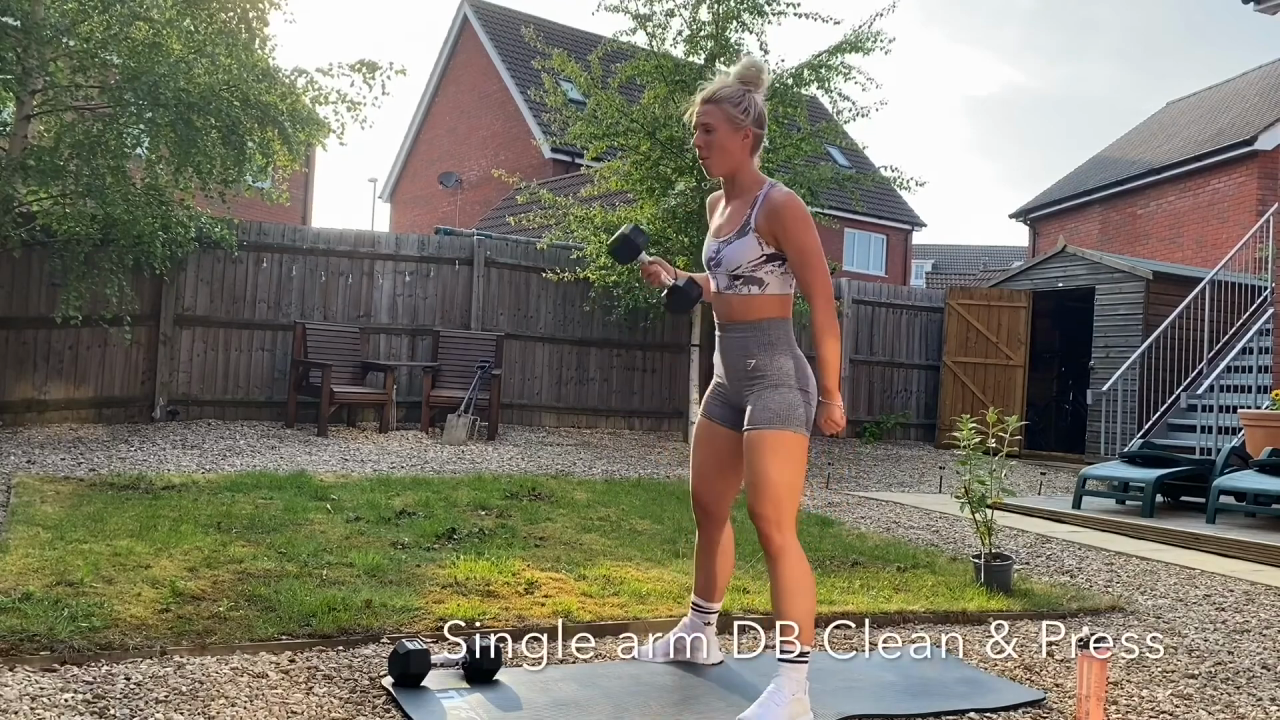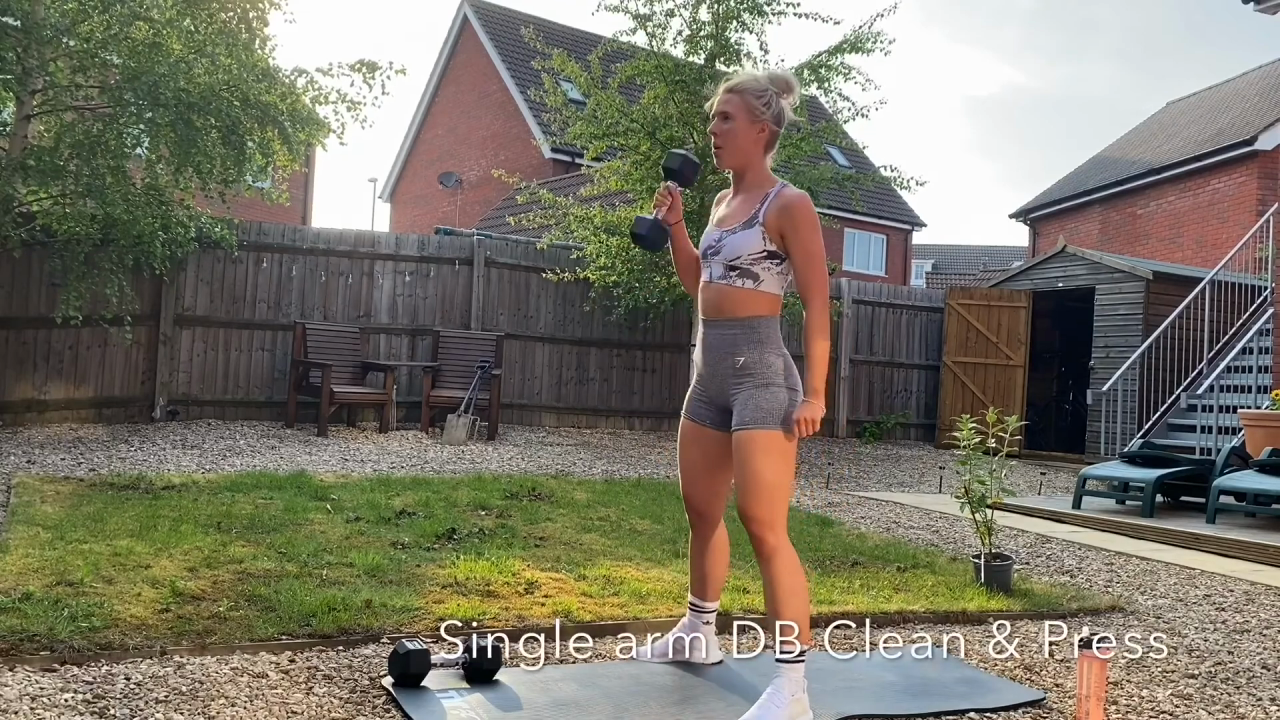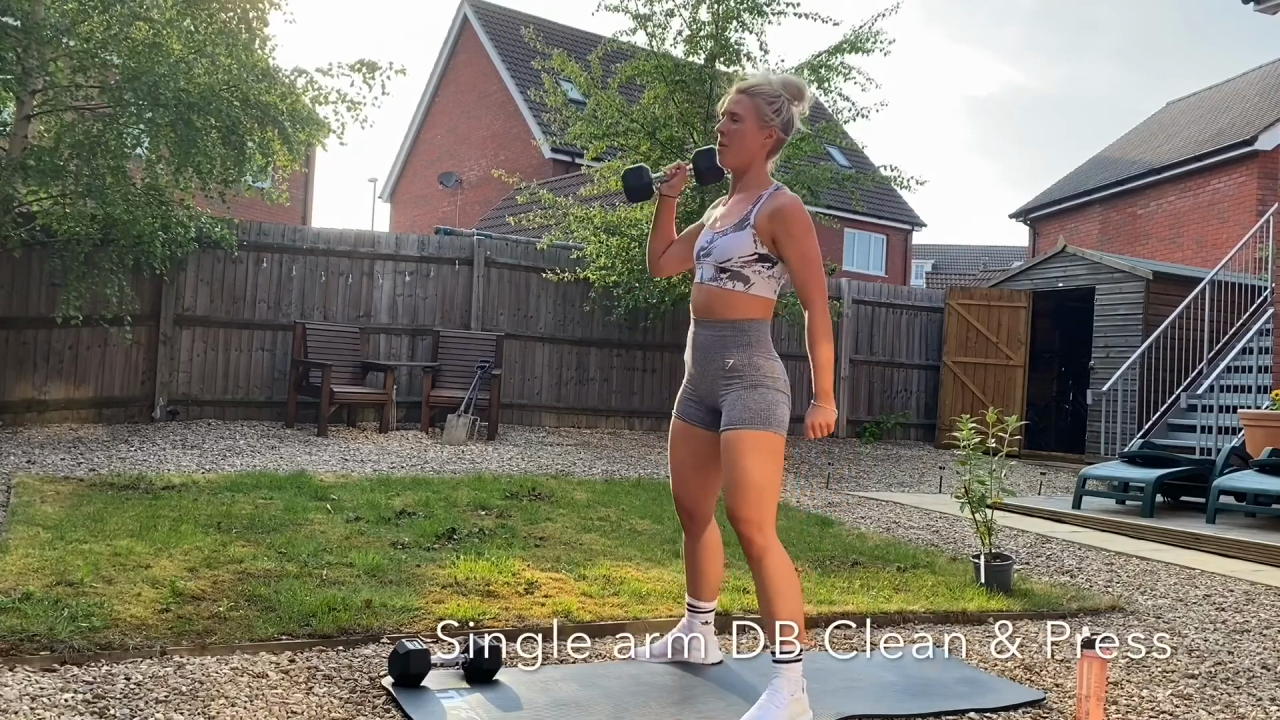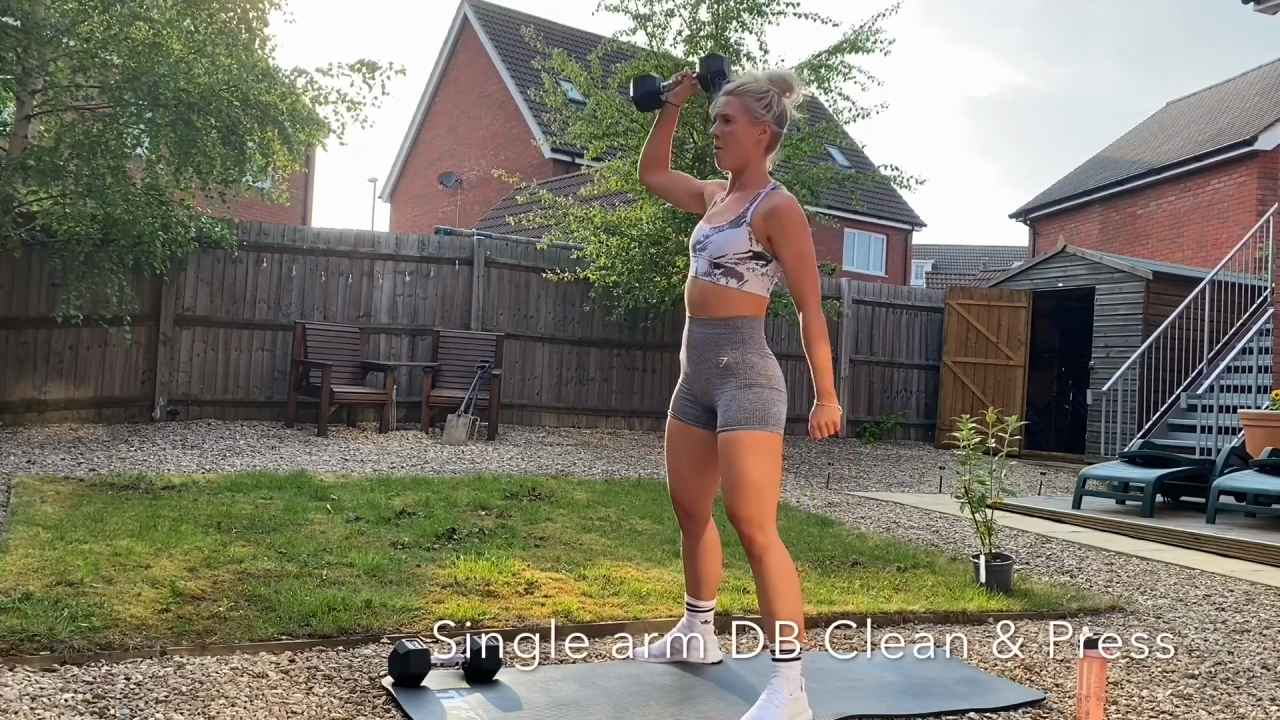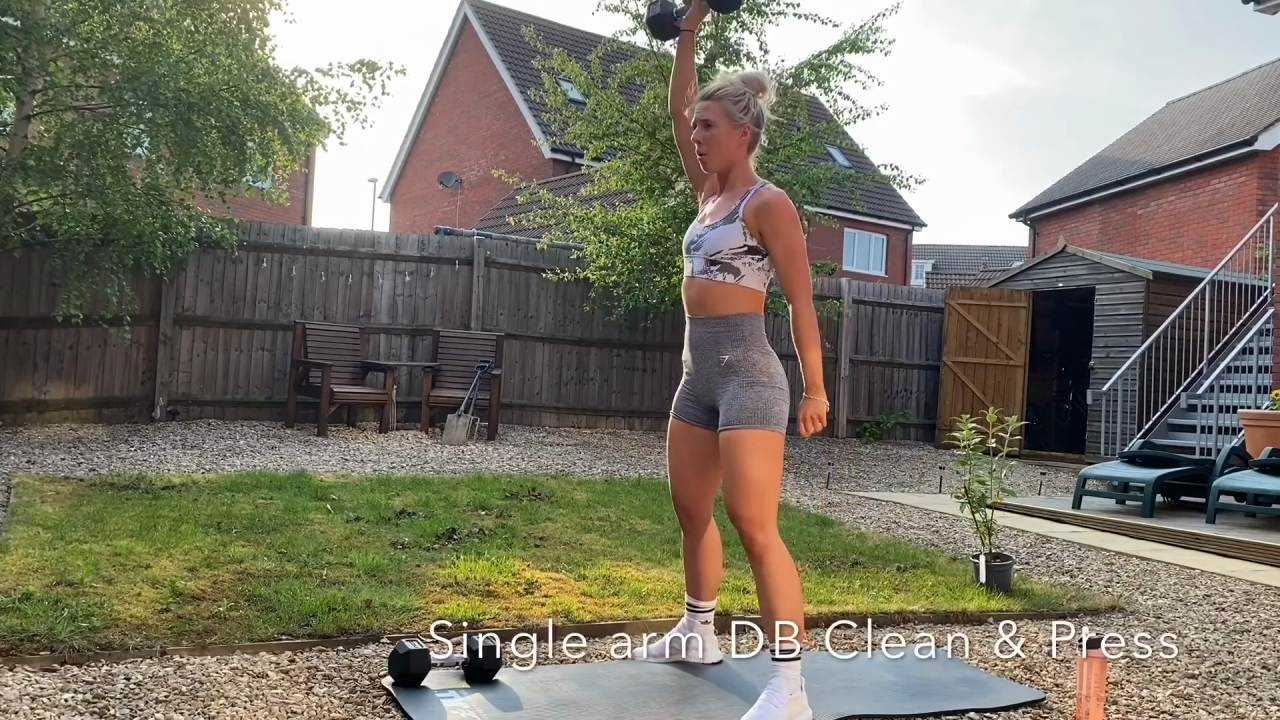
dt=0.2s
person 1, frame 1
left shoulder: (781, 205)
right shoulder: (716, 204)
left elbow: (823, 302)
left wrist: (830, 391)
right wrist: (675, 280)
left hip: (777, 375)
right hip: (728, 376)
left knee: (772, 527)
right knee: (708, 511)
right ankle: (701, 635)
person 1, frame 2
left shoulder: (788, 205)
right shoulder: (723, 202)
left elbow: (818, 303)
right elbow: (691, 281)
left wrist: (814, 392)
right wrist: (673, 224)
left hip: (760, 373)
right hip: (709, 374)
left knee: (763, 525)
right knee: (700, 509)
right ankle: (699, 634)
person 1, frame 3
left shoulder: (782, 209)
right shoulder: (721, 206)
left elbow: (816, 306)
right elbow: (661, 266)
left wrist: (824, 396)
right wrist: (666, 201)
left hip: (749, 374)
right hip: (700, 373)
left knee: (752, 527)
right knee: (691, 511)
right ankle: (698, 634)
person 1, frame 4
left shoulder: (778, 208)
right shoulder: (717, 195)
left elbow: (810, 305)
right elbow: (652, 172)
left wrist: (826, 394)
right wrist: (673, 104)
left hip: (745, 374)
right hip: (696, 374)
left knee: (753, 527)
right knee: (690, 511)
right ankle: (698, 634)
person 1, frame 5
left shoulder: (768, 204)
right shoulder: (711, 190)
left elbow: (803, 302)
right elbow: (677, 109)
left wrist: (815, 389)
left hip: (748, 374)
right hip: (698, 374)
left knee: (754, 526)
right knee: (690, 509)
right ankle: (698, 633)
